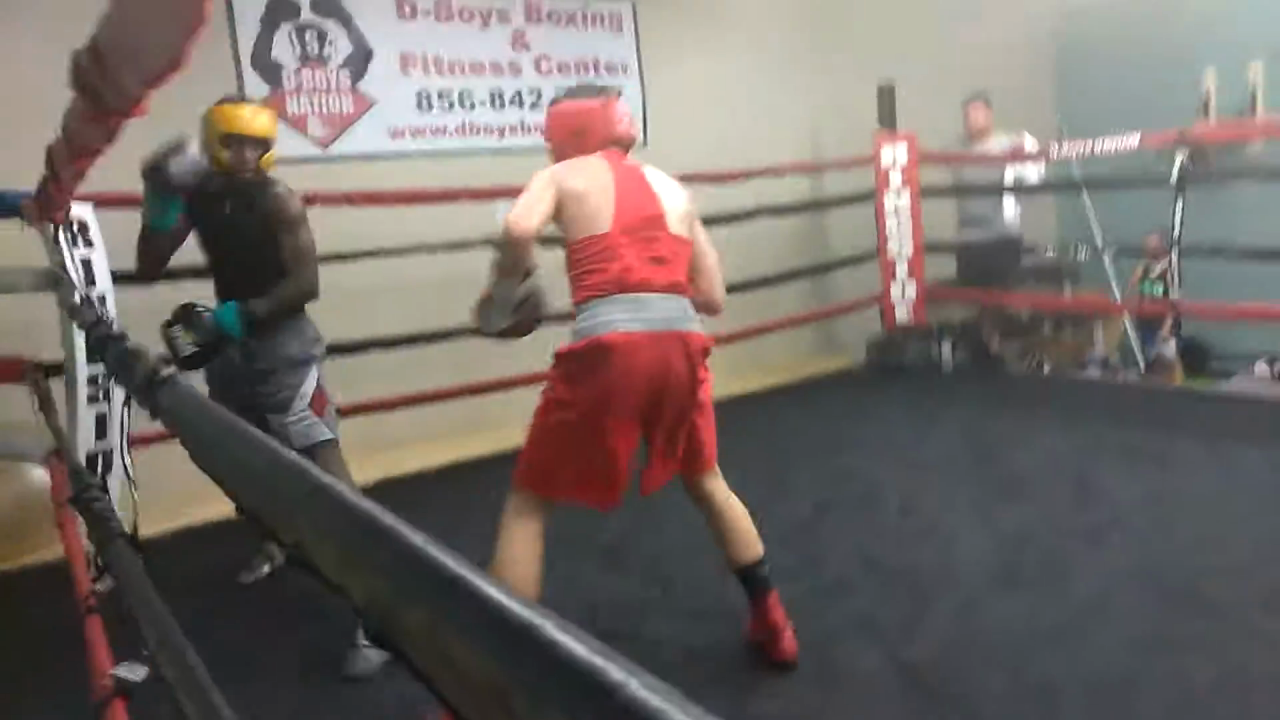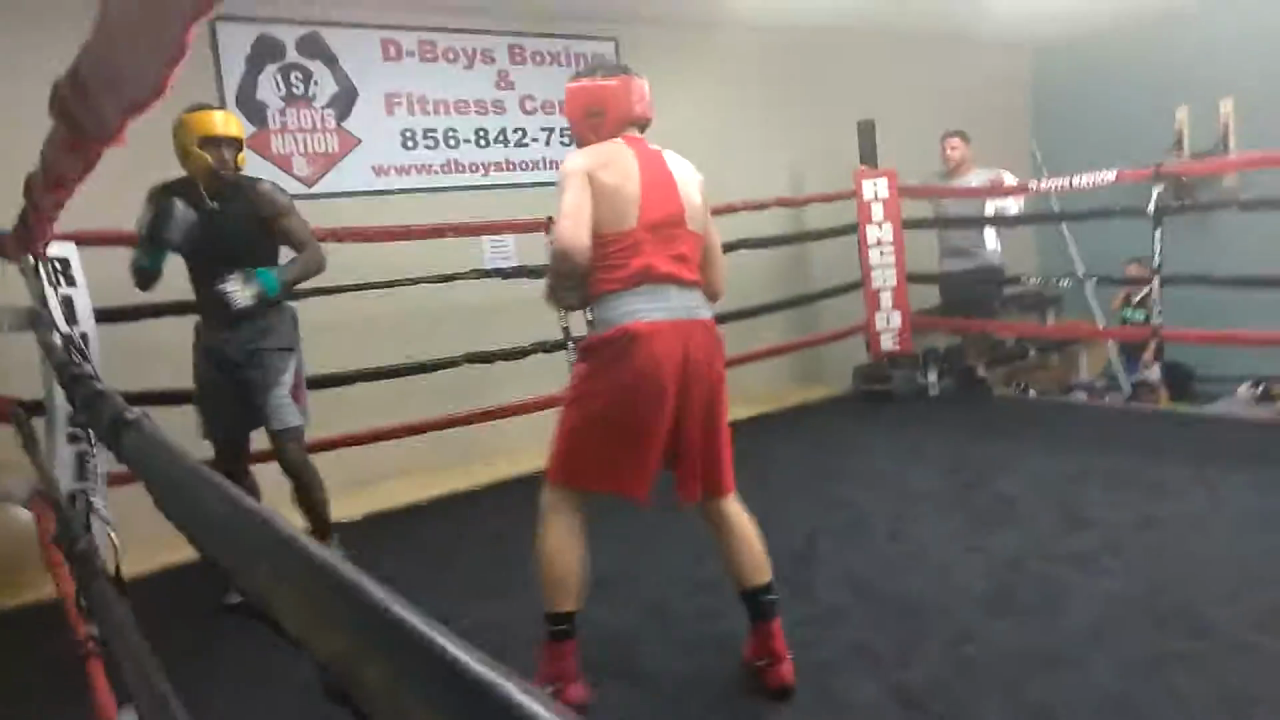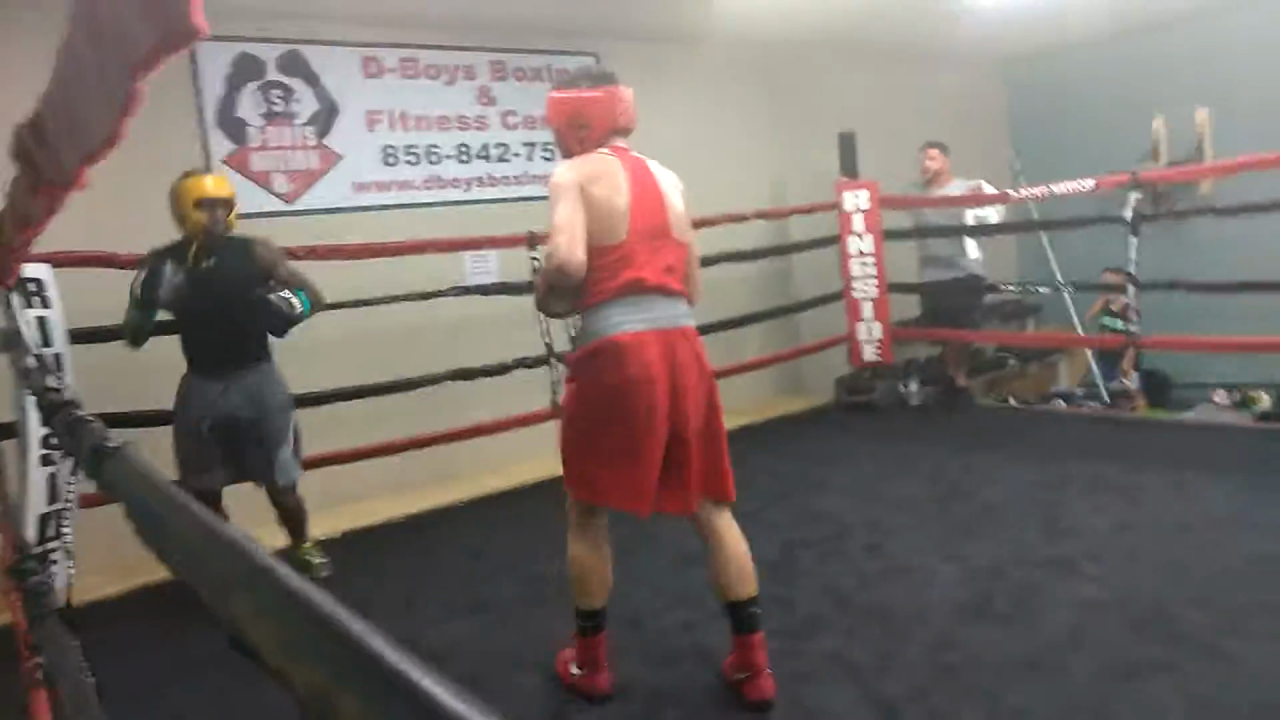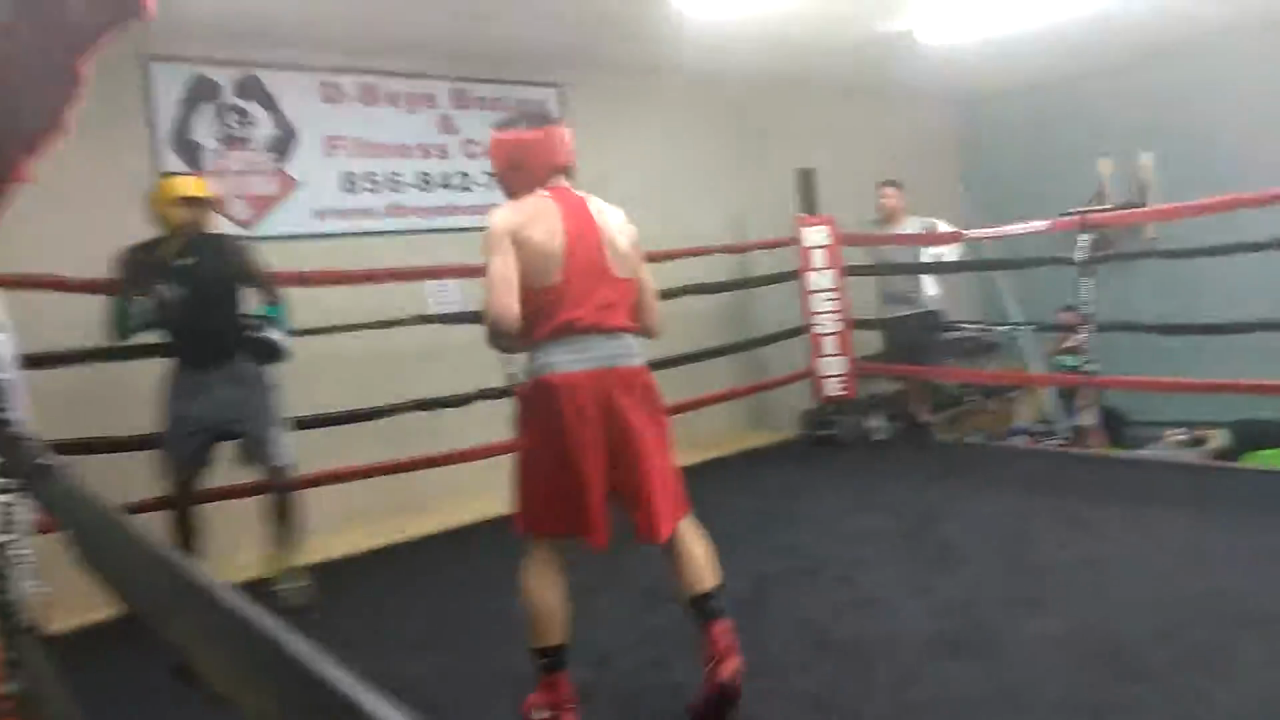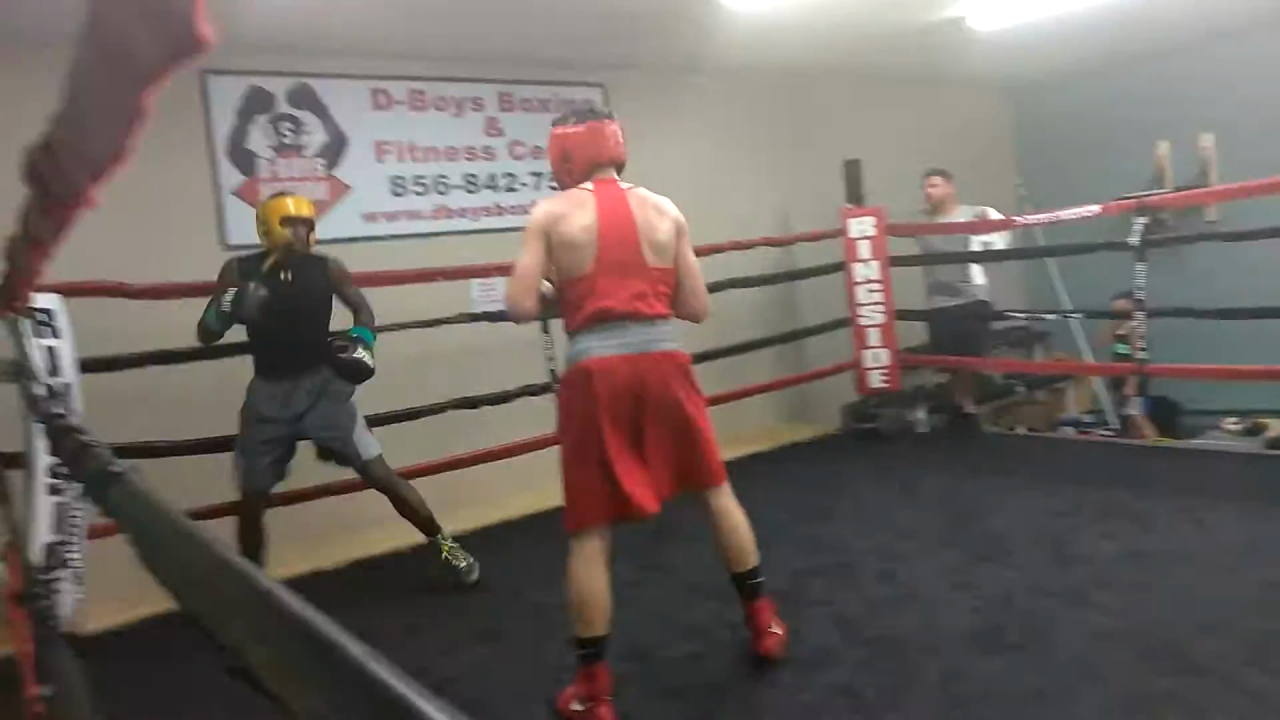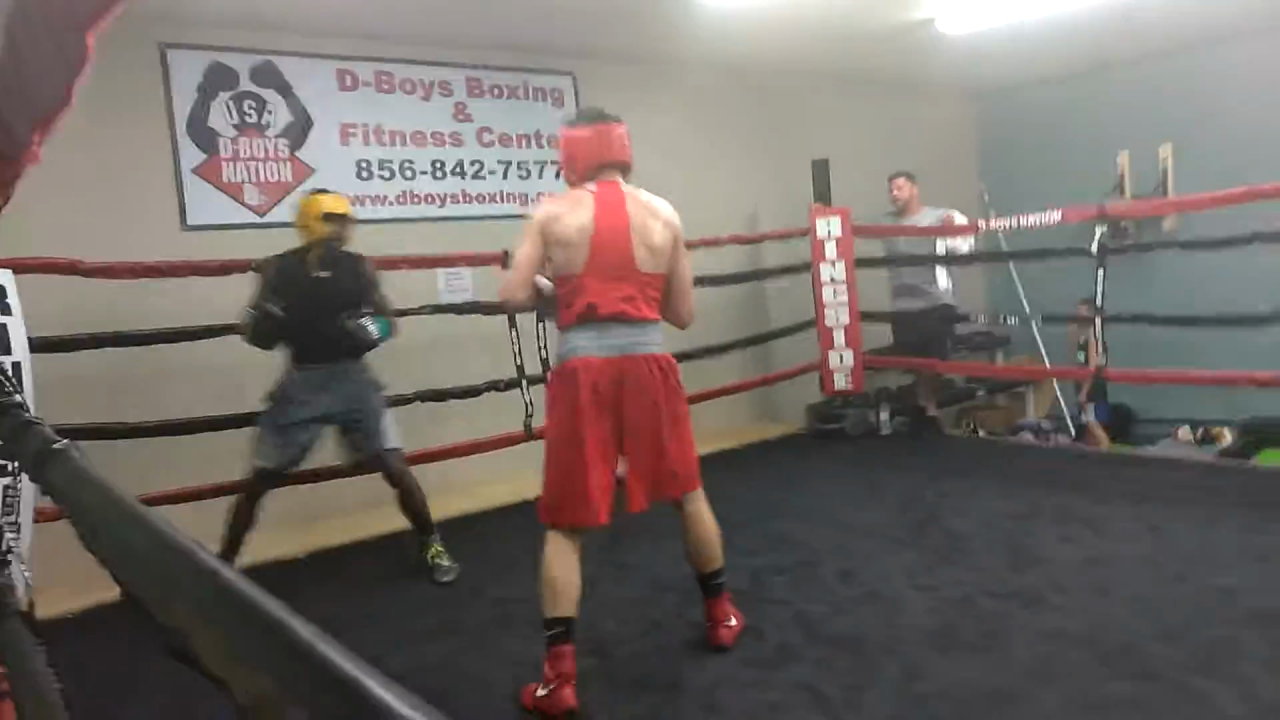
dt=0.2s
person 1, frame 1
left shoulder: (563, 177)
right shoulder: (673, 189)
left elbow: (517, 230)
right elbow: (712, 297)
left wrist: (505, 290)
left hip: (608, 349)
right hip: (681, 342)
left knee: (527, 506)
right knee: (706, 482)
right ankle: (772, 623)
person 1, frame 2
left shoulder: (586, 163)
right shoulder: (686, 170)
left elbow: (571, 248)
left wrist: (564, 288)
left hip: (629, 341)
right hip: (698, 336)
left knee: (561, 500)
right knee: (719, 497)
left ankle: (558, 669)
right ankle: (771, 647)
person 1, frame 3
left shoulder: (575, 174)
right shoulder: (666, 178)
left elbow: (568, 261)
left wrist: (548, 294)
left hip: (616, 350)
right hip: (681, 345)
left knee: (585, 510)
right knee: (710, 506)
left ankle: (590, 660)
right ankle: (752, 659)
person 1, frame 4
left shoulder: (510, 220)
right shoulder: (615, 217)
left elbow: (505, 317)
right elbow: (650, 321)
left wrist: (505, 337)
left hip: (560, 387)
right hip: (627, 378)
left knee: (543, 546)
right knee: (674, 519)
right ankle: (720, 647)
person 1, frame 5
left shoulder: (551, 213)
right shoulder: (664, 209)
left elbow: (521, 305)
right elbow: (697, 307)
left hip: (596, 373)
right hip: (664, 362)
left knee: (590, 532)
right knee: (715, 490)
right ankle: (763, 619)
person 1, frame 6
left shoulder: (552, 212)
right shoulder: (663, 213)
left elbow: (514, 296)
right elbow: (683, 313)
left hip: (583, 370)
right hip: (648, 364)
left knee: (565, 524)
right knee: (689, 494)
right ankle: (720, 614)
person 2, frame 1
left shoulder: (278, 198)
right shoulder: (199, 192)
left elbow: (305, 283)
right elbow: (148, 267)
left wrist: (229, 317)
right wrist: (162, 194)
left hip: (282, 343)
right hip: (233, 347)
left knee: (322, 471)
right ankle: (271, 544)
person 2, frame 2
left shoulder: (261, 195)
right shoulder: (169, 199)
left elbow: (314, 255)
right elbow: (144, 281)
left wrist: (263, 283)
right wrist: (154, 245)
left hip: (267, 332)
right hip: (216, 336)
left knee: (291, 452)
right knee: (228, 458)
person 2, frame 3
left shoulder: (255, 252)
right shoulder: (162, 263)
left elbow: (312, 294)
right elbow: (134, 337)
left wrist: (293, 304)
right wrist: (145, 302)
left hip: (257, 382)
right hip: (202, 389)
left knee: (282, 489)
right knee: (202, 495)
left ankle: (302, 547)
person 2, frame 4
left shoulder: (227, 250)
right shoulder: (139, 262)
left elbow: (269, 289)
right elbow: (120, 329)
left wrist: (272, 324)
right wrist: (141, 311)
left hip: (240, 373)
right hip: (190, 380)
left knee: (278, 472)
right knee: (182, 487)
left ankle: (285, 564)
person 2, frame 5
left shoulder: (325, 268)
right shoulder: (239, 272)
left elbow: (361, 308)
right elbow: (206, 335)
left wrist: (362, 342)
right wrist: (226, 310)
left hip: (322, 385)
right hip: (269, 394)
left knee: (379, 473)
right knee: (252, 499)
left ankle: (443, 544)
person 2, frame 6
left shoulder: (358, 268)
right shoulder: (278, 269)
left elbow: (385, 316)
right elbow: (258, 335)
left wrist: (374, 328)
right wrist: (259, 324)
left hip: (348, 379)
right hip: (303, 380)
left knee: (395, 468)
right knee: (260, 479)
left ankle: (432, 545)
right ankle: (224, 567)
person 3, frame 1
left shoulder: (1014, 144)
left elbow: (1032, 179)
left wrist: (1022, 160)
left hip: (1002, 234)
right hip: (969, 236)
left knee: (1000, 292)
left ankle: (997, 344)
right ankle: (987, 343)
person 3, frame 2
left shoulder: (991, 178)
left elbow: (1013, 210)
left wrist: (1001, 191)
left hip: (983, 264)
right hip: (950, 267)
left knee: (982, 322)
left ankle: (980, 370)
right ankle: (971, 370)
person 3, frame 3
left shoulder: (970, 188)
right shoulder: (915, 194)
left elbow: (992, 218)
left wrist: (982, 202)
left hip: (964, 273)
right hip: (931, 277)
left knee: (963, 332)
left ankle: (961, 380)
right ankle: (953, 380)
person 3, frame 4
left shoulder: (927, 226)
right shoulder: (874, 231)
left elbow: (952, 247)
left hip: (924, 310)
right hip: (892, 313)
left knee: (923, 368)
left ankle: (923, 415)
right ankle: (916, 415)
person 3, frame 5
left shoulder: (976, 215)
left elbow: (1000, 240)
left hip: (971, 300)
right hip: (939, 304)
left knee: (971, 359)
left ankle: (968, 407)
right ankle: (962, 407)
person 3, frame 6
left shoulder: (940, 218)
right shoulder: (886, 222)
left elbow: (965, 241)
left hip: (936, 303)
right hip: (903, 306)
left knee: (934, 361)
left ankle: (930, 410)
right ankle: (924, 409)
